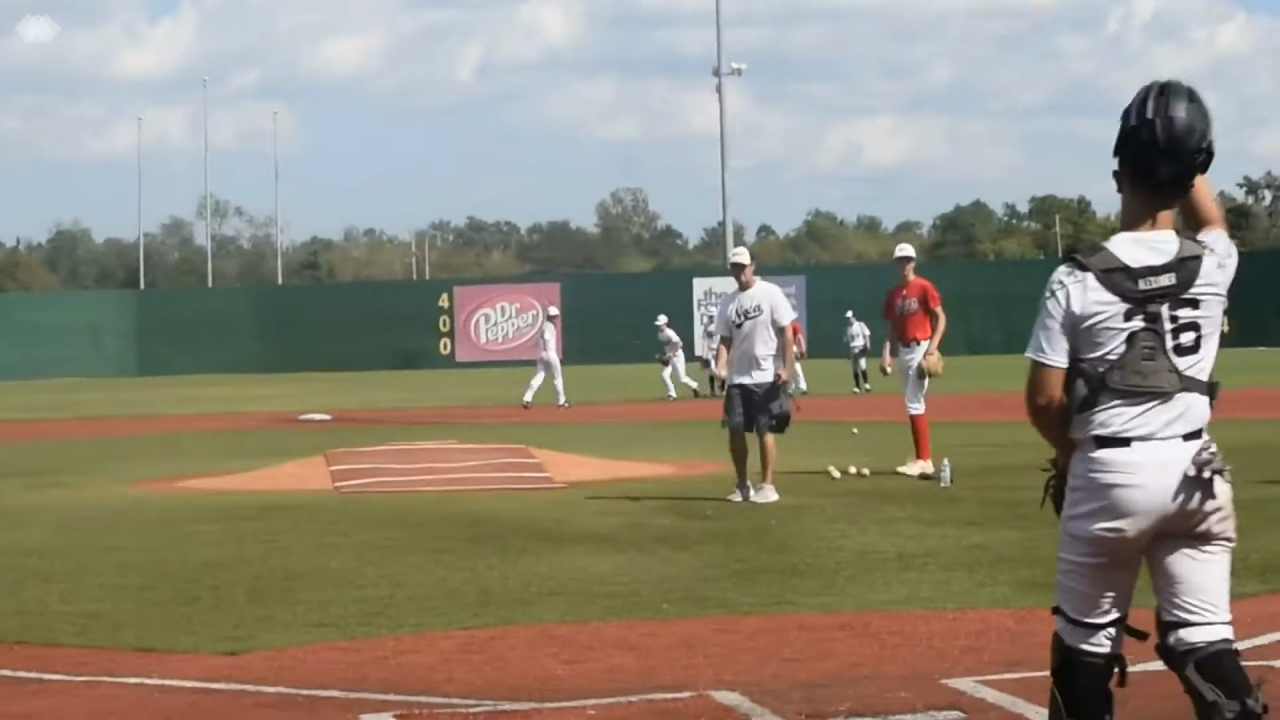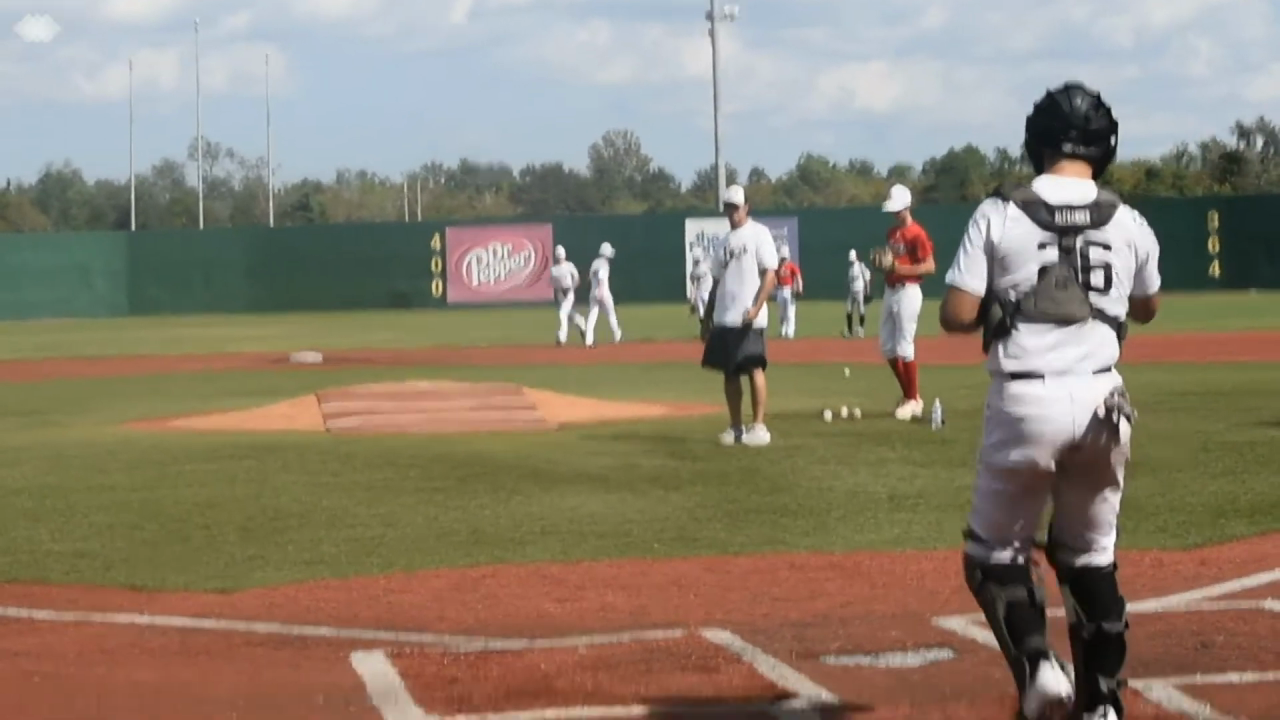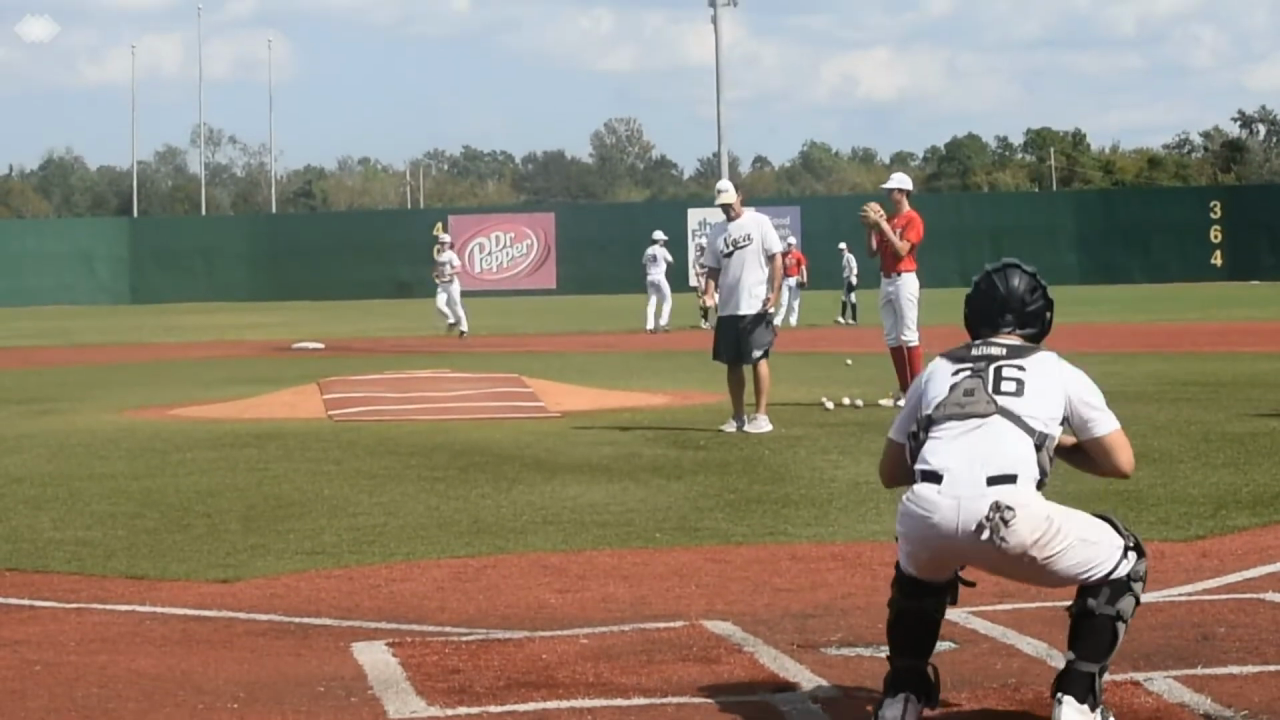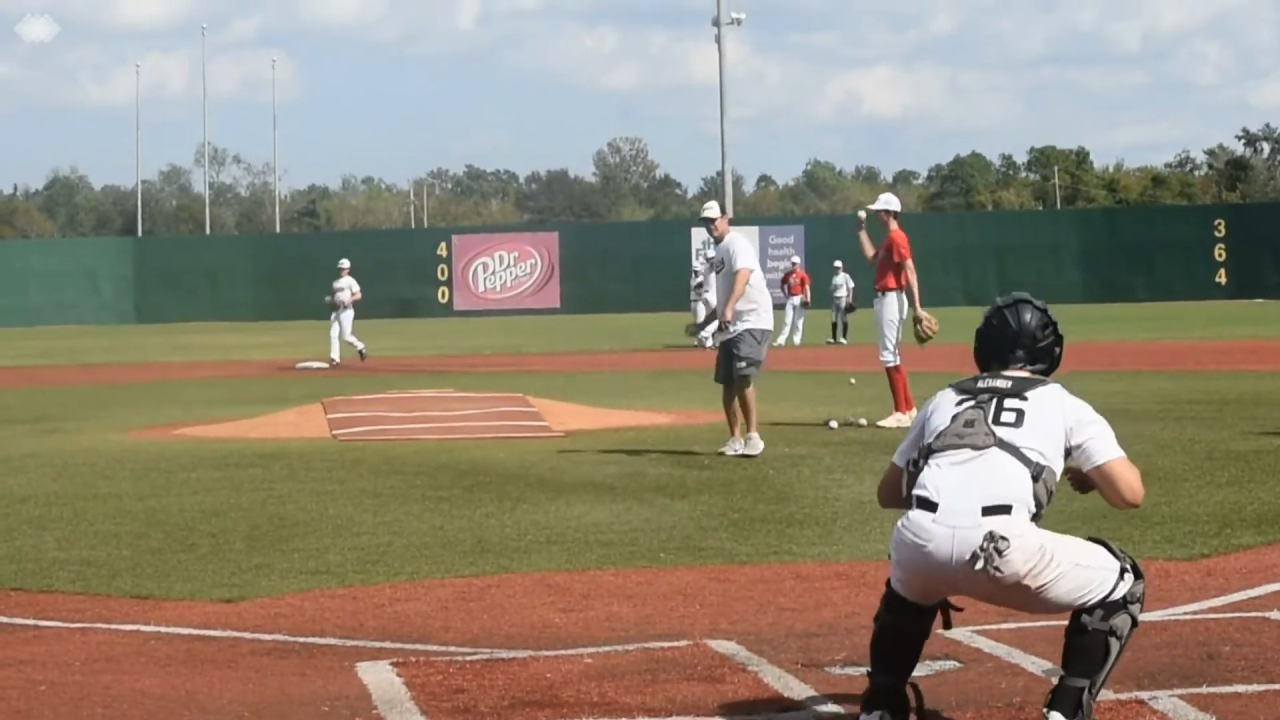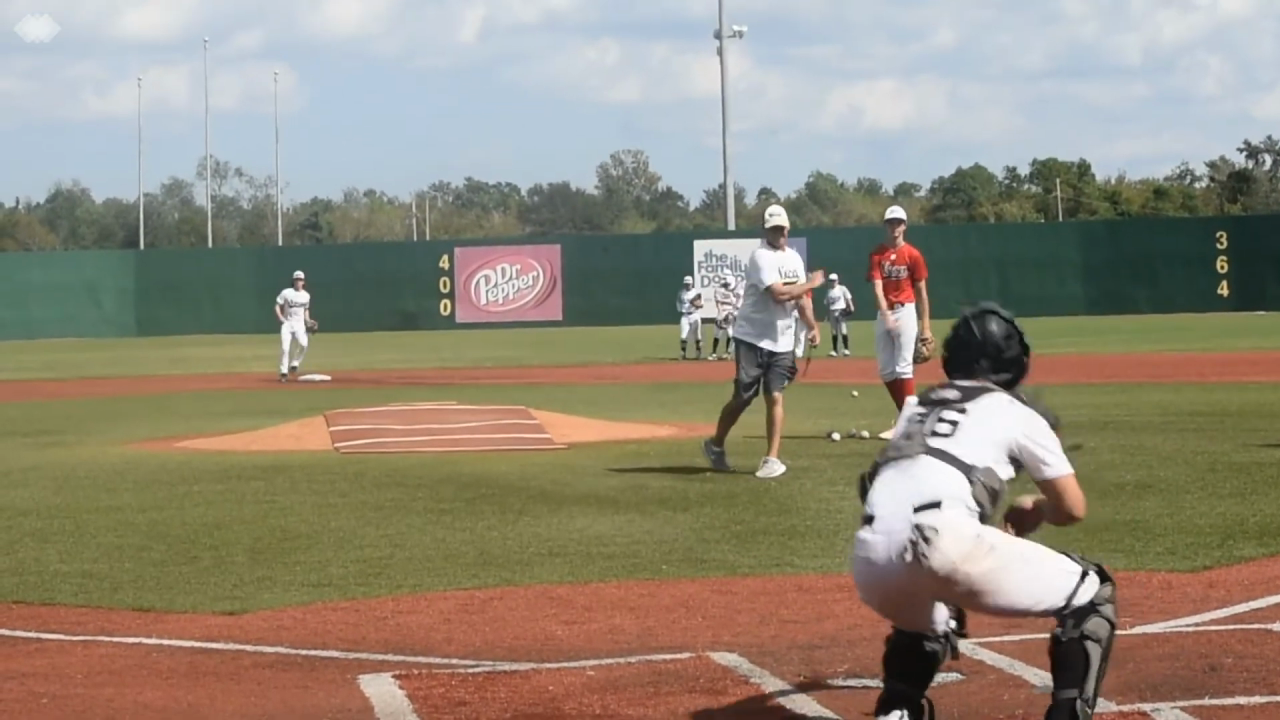
dt=1s
person 1, frame 1
left shoulder: (1076, 279)
right shoulder: (1212, 264)
left elbow: (1043, 399)
right elbow: (1213, 218)
left wrist: (1068, 456)
right wrist: (1185, 156)
left hip: (1111, 472)
right hip: (1194, 470)
left knee: (1085, 638)
right knee: (1203, 638)
person 1, frame 2
left shoulder: (999, 214)
right shoulder: (1130, 224)
left elbow: (957, 316)
right elbow: (1145, 310)
left hip: (1027, 402)
right hip: (1101, 402)
left knee: (994, 552)
right knee: (1092, 559)
left ankle: (1039, 668)
person 1, frame 3
left shoulder: (937, 368)
right shoulder: (1060, 370)
left elbow: (891, 471)
right elbow: (1121, 463)
left hip: (927, 511)
right hip: (1008, 513)
left knee: (919, 567)
right knee: (1121, 564)
person 1, frame 4
left shoulder: (944, 398)
right shoulder: (1064, 403)
left elbow: (888, 493)
right elbow: (1129, 494)
right wrist: (1090, 474)
left hip: (918, 541)
right hip: (999, 546)
left knee: (909, 593)
right knee: (1120, 586)
person 1, frame 5
left shoulder: (917, 405)
right shoulder: (1018, 413)
right elbow: (1071, 507)
right wrist: (1033, 511)
left hip: (870, 560)
right hip: (942, 542)
left knee: (924, 623)
right knee: (1089, 592)
person 2, frame 1
left shoulder: (770, 293)
right shoulder: (728, 302)
left elbow: (787, 331)
right elbow: (725, 340)
left wrist: (787, 366)
right wrist: (721, 365)
left hip: (766, 376)
right hip: (738, 378)
left knee: (765, 430)
right knee: (734, 429)
left ankle: (767, 485)
right ankle: (743, 484)
person 2, frame 2
left shoulder: (759, 234)
right shoulder: (725, 241)
left elbow: (770, 275)
left wrist: (757, 307)
right wrist: (708, 319)
left hip: (748, 319)
right hip: (723, 320)
left knee: (754, 369)
right knee: (729, 372)
left ankle: (758, 426)
right ankle: (736, 426)
person 2, frame 3
left shoulder: (759, 222)
right shoulder: (718, 231)
left elbow: (776, 259)
right elbow: (713, 269)
left wrist: (774, 293)
right wrist: (709, 294)
left hip: (755, 307)
right hip: (728, 308)
left knee: (758, 359)
right knee: (732, 363)
left ankle: (761, 416)
right ankle: (738, 416)
person 2, frame 4
left shoulder: (737, 243)
right shoulder: (719, 252)
left elbow: (743, 275)
left wrist: (728, 308)
left hip: (753, 322)
right hip: (730, 327)
left knee: (742, 376)
right knee: (728, 383)
left ankle: (753, 435)
right ankle: (736, 439)
person 2, frame 5
left shoulder: (795, 258)
right shoulder: (761, 256)
left elbow: (800, 296)
right elbow: (779, 293)
left wrist: (812, 326)
right wrist: (811, 283)
left hip: (783, 343)
right hip: (752, 340)
left knee: (775, 397)
right knee: (742, 397)
left ankle: (772, 458)
right ankle: (716, 445)
person 3, frame 1
left shoulder: (924, 287)
right shoulder: (893, 293)
left elbow: (941, 318)
left wrist: (934, 345)
right wrist: (887, 353)
left hip: (921, 350)
right hip: (903, 350)
left knee: (914, 403)
right knee: (914, 404)
left ankle: (924, 461)
right ankle: (922, 458)
person 3, frame 2
left shoulder: (917, 233)
right shoulder: (892, 232)
left elbow: (930, 267)
left wrist: (902, 270)
left hip: (907, 293)
right hip: (890, 292)
left knee: (904, 348)
right knee: (887, 348)
left ankle: (913, 401)
right ankle: (908, 396)
person 3, frame 3
left shoulder: (912, 219)
right shoulder: (887, 220)
left elbow: (902, 250)
right elbow: (873, 252)
left wrist: (885, 227)
right wrist: (872, 227)
left hip: (904, 280)
right hip: (886, 281)
left knee: (908, 336)
right knee: (891, 338)
right ankle: (903, 391)
person 3, frame 4
left shoulder: (894, 238)
right shoulder: (893, 237)
left elbow: (910, 271)
right elbow: (873, 258)
left wrist: (917, 307)
right wrist: (862, 229)
left hip: (891, 298)
right hip: (886, 299)
left knee: (889, 355)
right knee: (892, 355)
left ankle: (901, 413)
right ankle: (909, 408)
person 3, frame 5
left shoulder: (913, 254)
right shoulder: (876, 254)
left elbow: (921, 292)
right elbow: (877, 289)
left wrist: (925, 327)
right wrist: (886, 316)
left hip: (905, 312)
right hip: (883, 314)
left knee: (903, 368)
right knee: (886, 371)
